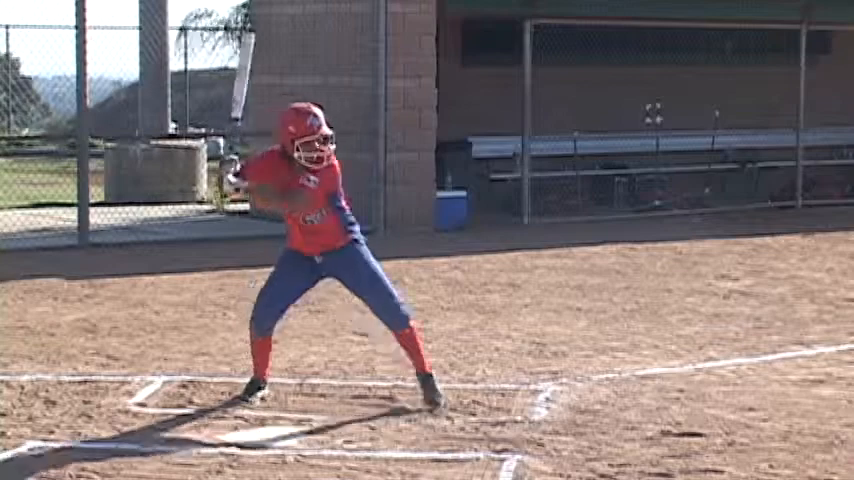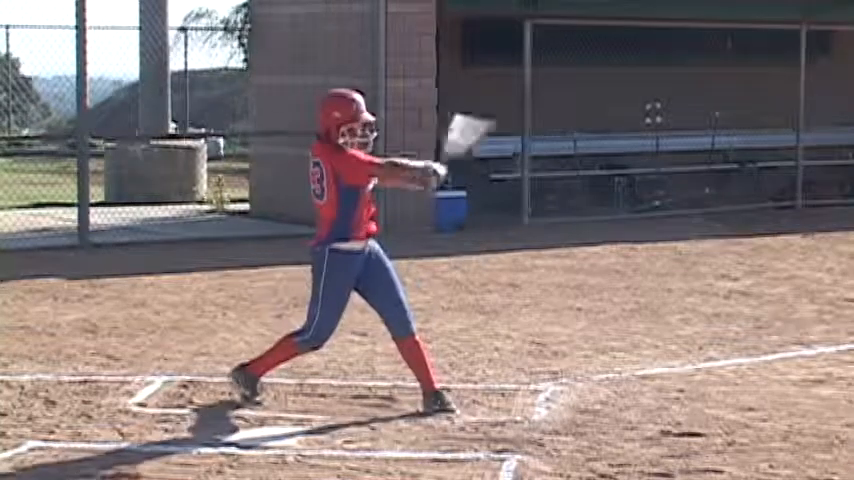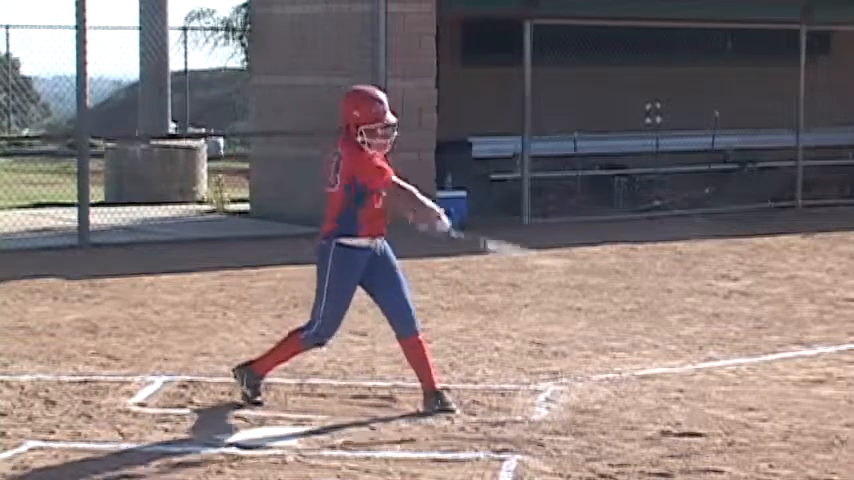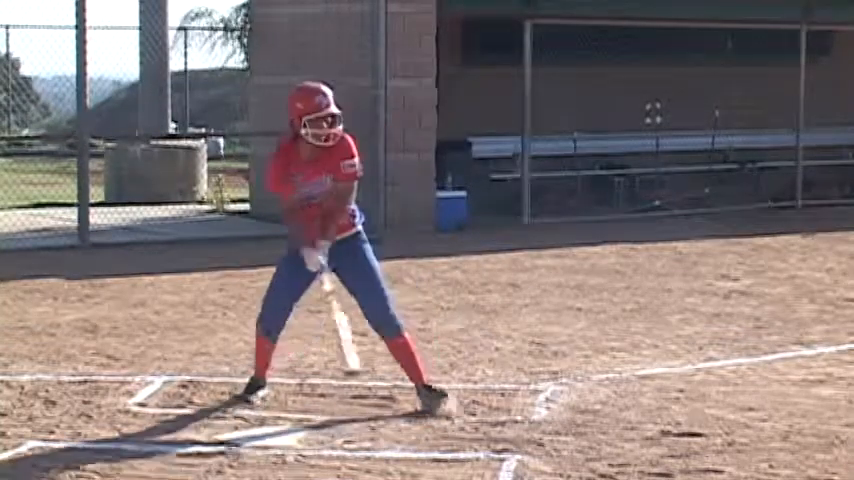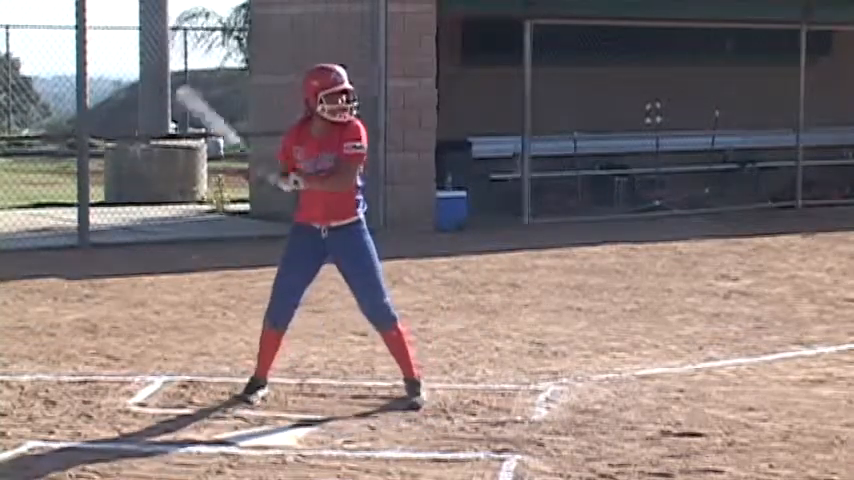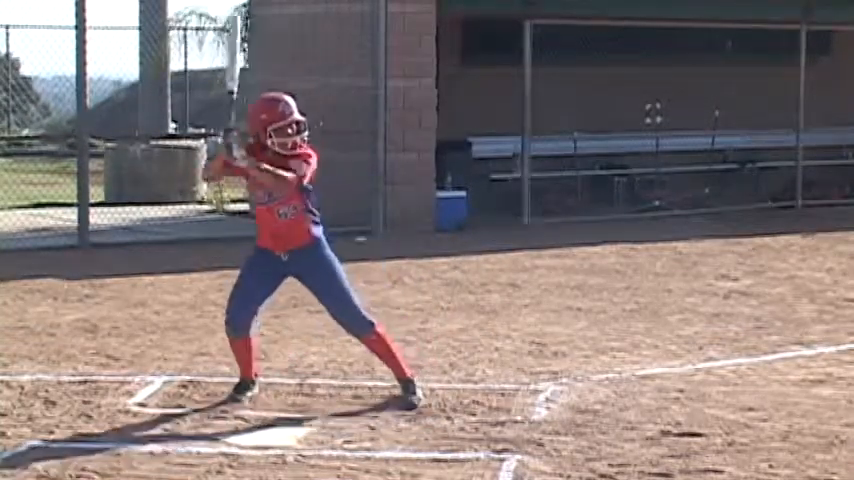
dt=0.5s
person 1, frame 1
left shoulder: (329, 168)
right shoulder: (274, 160)
left elbow: (289, 203)
right elbow: (244, 177)
left wrist: (245, 187)
right wrist: (235, 176)
left hip: (346, 250)
right hip: (301, 254)
left knee: (392, 310)
right knee: (262, 315)
left ankle: (425, 378)
right ankle: (259, 380)
person 1, frame 2
left shoulder: (336, 149)
right shoulder: (338, 157)
left elbow: (380, 171)
right elbow: (385, 172)
left wrist: (419, 174)
right wrist: (426, 168)
left hip: (365, 249)
right hip: (336, 256)
left knee: (401, 321)
right knee: (315, 333)
left ankle: (431, 392)
right ankle: (249, 373)
person 1, frame 3
left shoulder: (358, 145)
right shoulder: (357, 154)
left elbow: (393, 188)
right elbow: (398, 191)
left wrist: (420, 211)
right wrist: (433, 212)
left hip: (375, 246)
right hip: (343, 249)
left knee: (405, 317)
right knee: (320, 330)
left ankle: (432, 392)
right ankle: (253, 372)
person 1, frame 4
left shoulder: (343, 145)
right shoulder: (283, 157)
left elbow: (344, 200)
right elbow: (291, 211)
left wrist: (324, 242)
right wrist: (306, 247)
left hip: (347, 239)
right hip: (305, 244)
left knee: (382, 313)
right knee: (271, 313)
left ankle: (422, 386)
right ankle: (258, 379)
person 1, frame 5
left shoulder: (353, 130)
right shoulder: (296, 136)
left elbow: (345, 177)
right elbow: (289, 179)
left wrist: (300, 179)
right wrist: (284, 178)
left hip: (349, 229)
right hip: (307, 230)
left knee: (378, 307)
right knee: (280, 306)
left ankle: (412, 380)
right ankle: (259, 379)
person 1, frame 6
left shoulder: (305, 157)
right shoulder: (250, 157)
left elbow: (285, 183)
right elbow: (209, 175)
left wrist: (246, 162)
right wrist: (227, 154)
left hip: (309, 248)
right hip: (268, 252)
left knee: (353, 316)
right knee: (237, 316)
left ankle: (405, 378)
right ankle: (248, 379)
